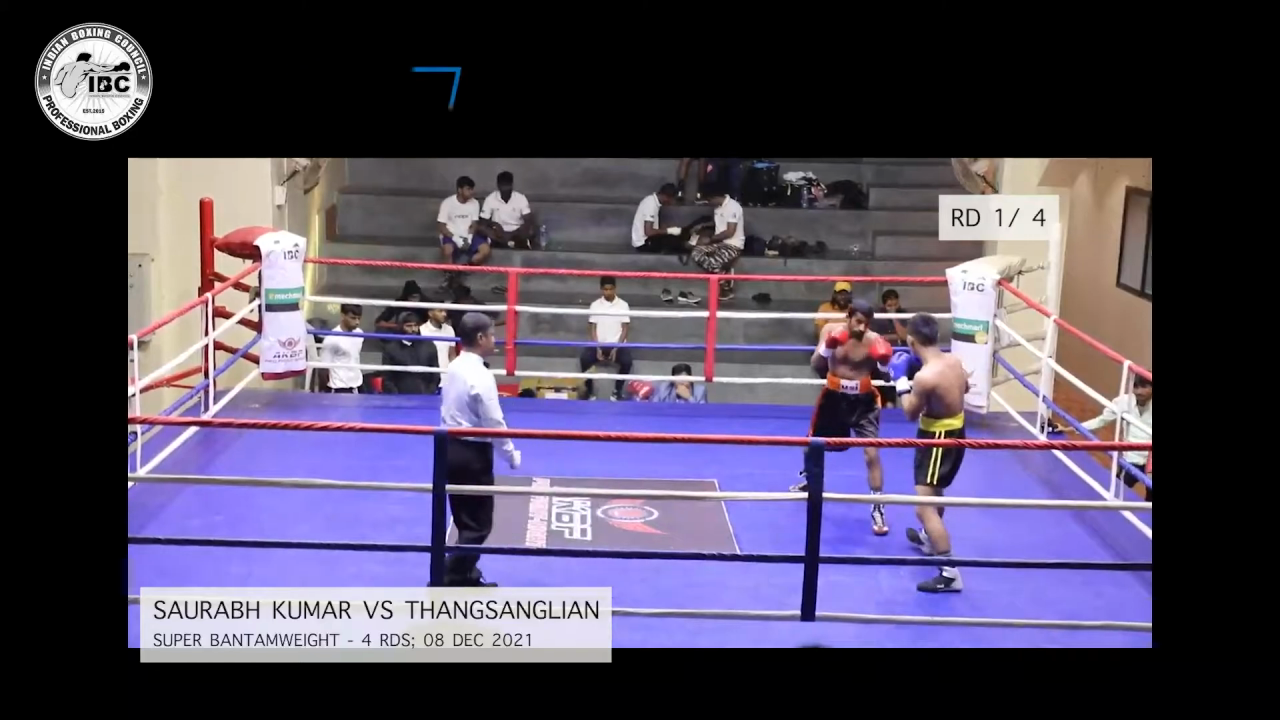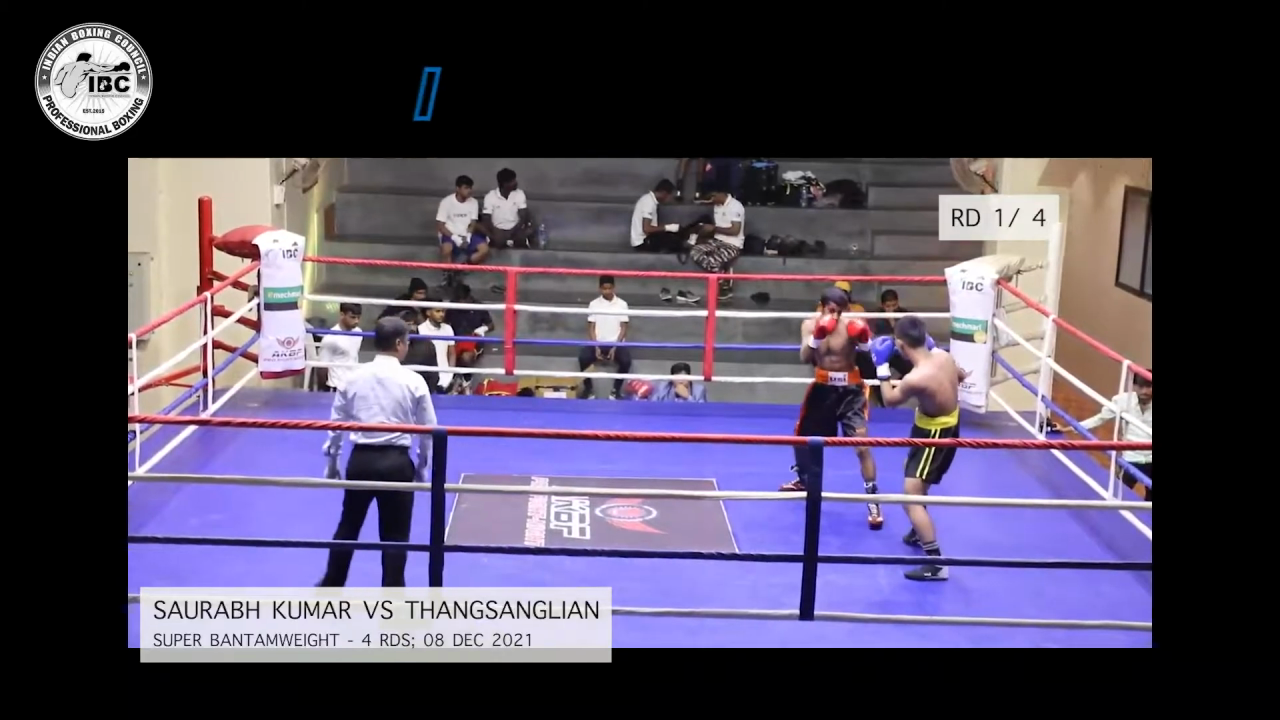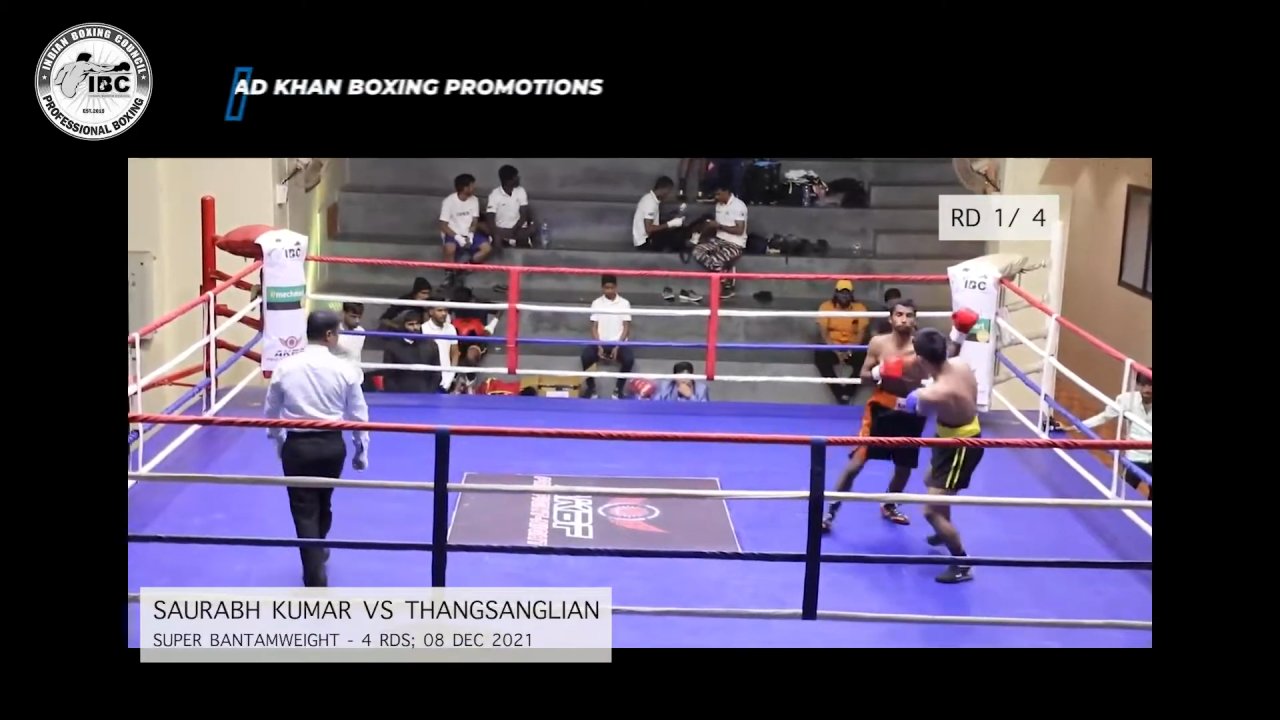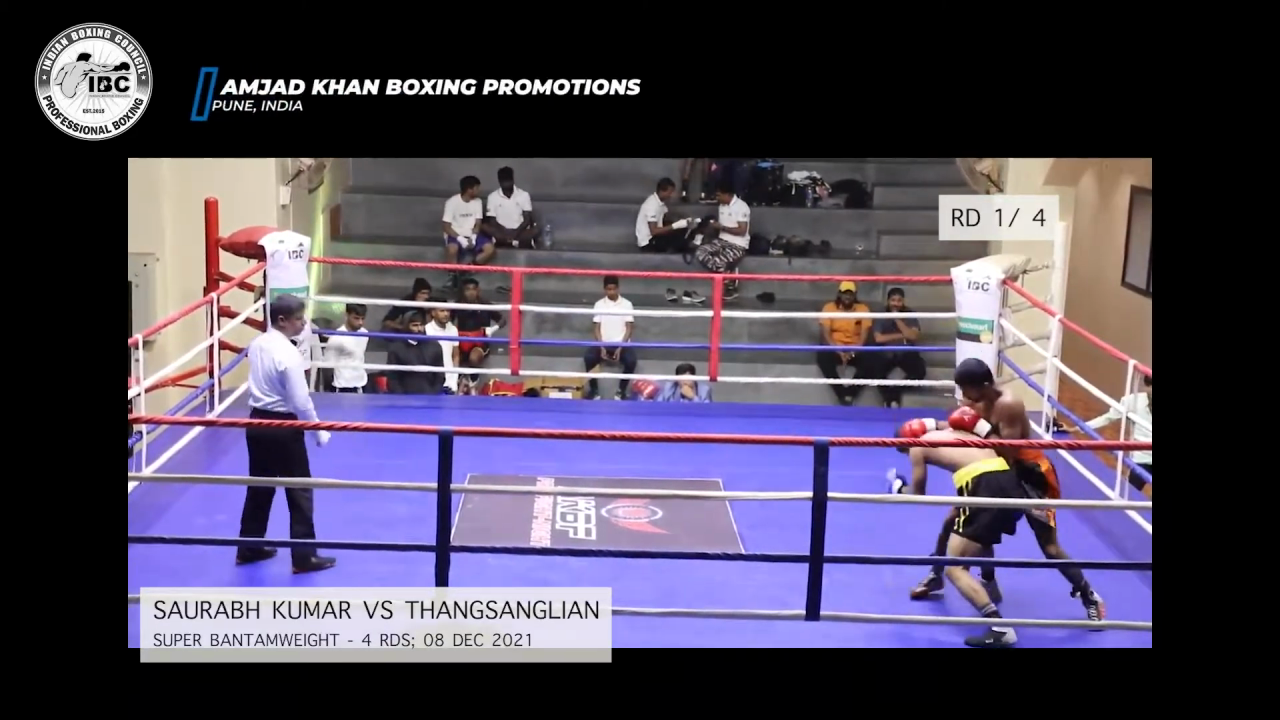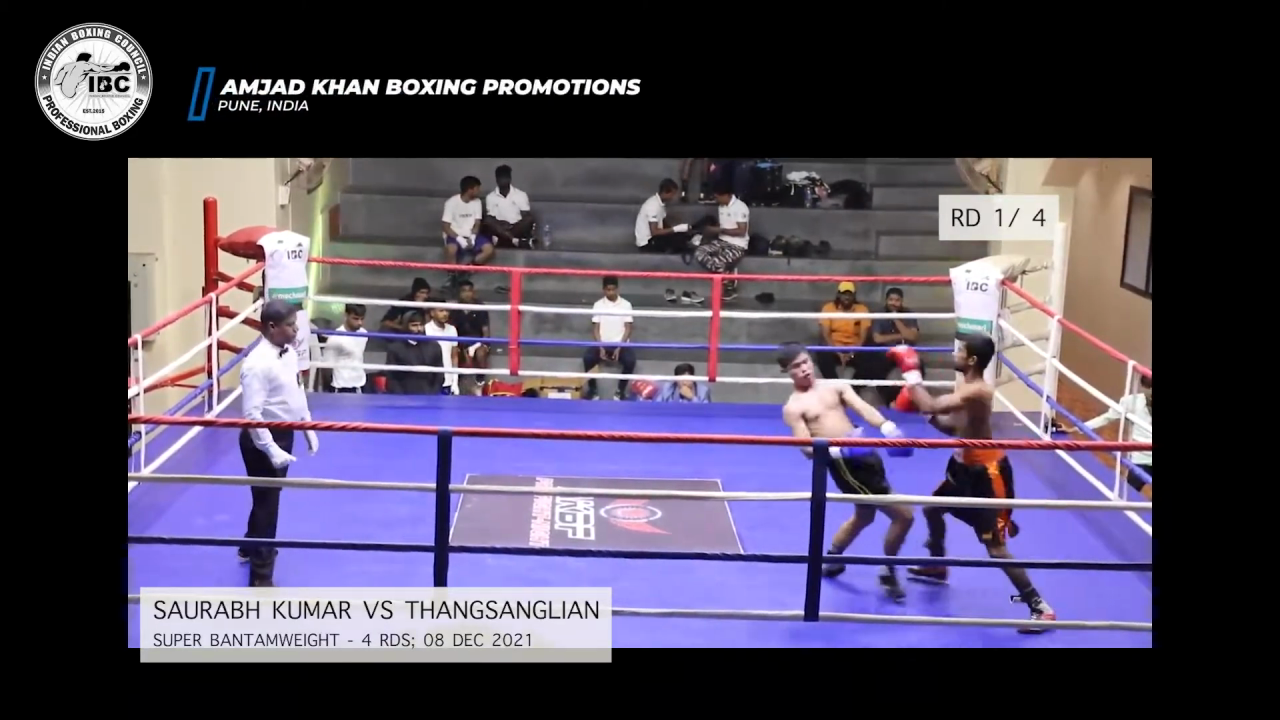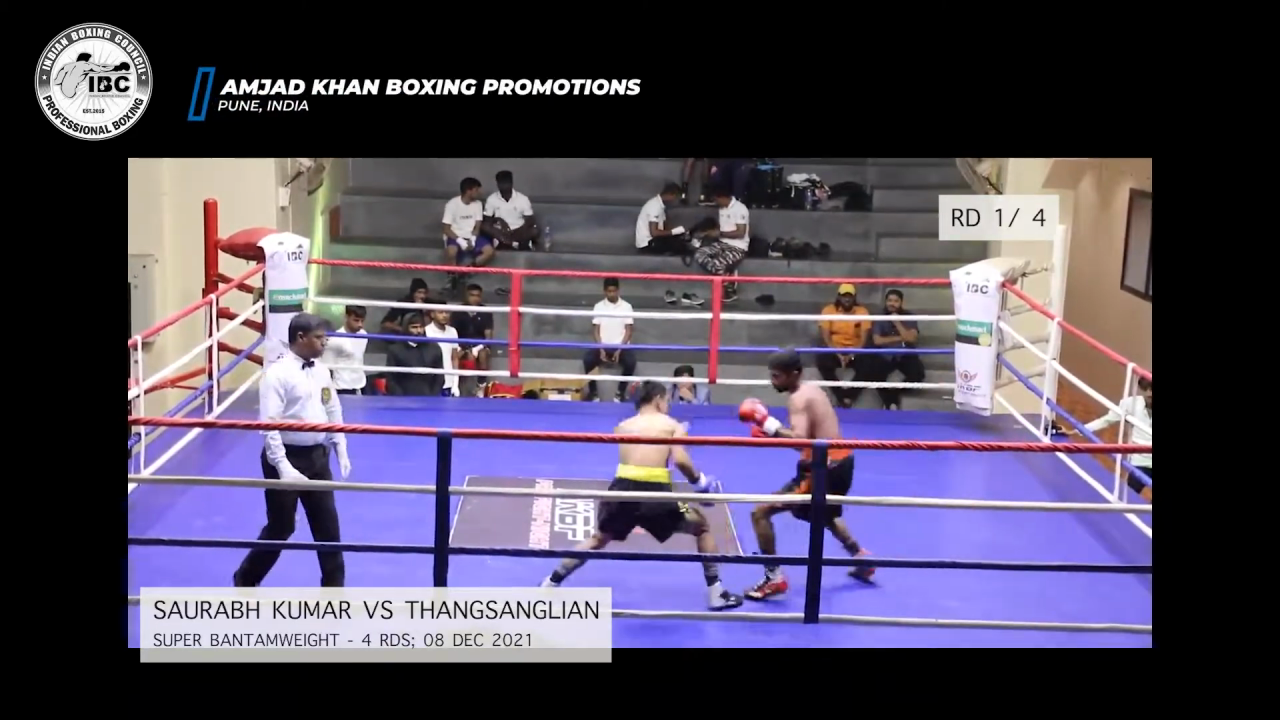
dt=0.7s
person 1, frame 1
left shoulder: (452, 368)
right shoulder: (480, 376)
right elbow: (494, 424)
right wrist: (512, 455)
left hip: (452, 451)
right hip: (473, 455)
left knee: (466, 521)
right knee: (476, 526)
left ankle: (466, 578)
right ankle: (447, 585)
person 1, frame 2
left shoulder: (353, 377)
right shoulder: (413, 381)
left elbow: (336, 423)
right elbow: (428, 428)
left wrist: (331, 461)
right wrist: (423, 465)
left hip: (361, 460)
right hip: (396, 462)
left knee: (348, 527)
right knee: (395, 536)
left ankle: (331, 586)
person 1, frame 3
left shoulder: (285, 368)
right shoulder: (344, 370)
left elbow: (270, 412)
right elbow: (358, 415)
left wrist: (279, 441)
right wrist: (361, 451)
left hip: (298, 446)
right hip: (332, 445)
left knee: (305, 512)
right knee: (321, 505)
left ankle: (317, 580)
right ankle: (316, 559)
person 1, frame 4
left shoulder: (257, 345)
right shoulder: (288, 353)
right elbow: (300, 400)
right wrist: (319, 431)
left hip: (257, 423)
right hip: (283, 426)
left knee: (259, 487)
right knee: (299, 490)
left ankle: (249, 548)
right ankle: (305, 556)
person 1, frame 5
left shoulder: (289, 354)
right shoulder: (258, 363)
left elbow: (298, 394)
right elbow: (252, 413)
left wrist: (309, 429)
right wrist: (271, 450)
left hip: (284, 434)
right hip: (265, 441)
left knee: (270, 499)
right knee: (267, 502)
left ankle: (252, 546)
right ankle: (261, 576)
person 1, frame 6
left shoulder: (321, 371)
right shoulder: (277, 375)
left elbow: (334, 413)
right elbow: (268, 425)
left wrist: (341, 450)
right wrist: (283, 466)
left hip: (317, 457)
right hip: (287, 459)
left knee: (328, 526)
right knee: (280, 528)
left ankle: (333, 589)
right ankle: (245, 580)
person 2, frame 1
left shoulder: (873, 339)
right shoulder: (830, 331)
right elbow: (815, 365)
left wrist: (885, 362)
right wrist: (826, 346)
left hip: (863, 398)
right hip: (834, 395)
left knee: (871, 454)
left ankle: (877, 510)
right ankle: (811, 484)
person 2, frame 2
left shoulder: (850, 326)
right shoulder: (809, 325)
right elbow: (805, 358)
left wrist: (864, 341)
right wrist: (816, 335)
left hip: (850, 390)
right hip: (823, 388)
left knee: (862, 446)
right knee: (801, 439)
left ankle: (872, 501)
right ankle: (804, 481)
person 2, frame 3
right shoulder: (879, 343)
right elbow: (864, 376)
right wrist: (878, 374)
left hip: (909, 413)
right hip: (882, 408)
left knee: (904, 467)
right knee: (856, 464)
left ankle: (888, 506)
right ankle: (832, 509)
person 2, frame 4
left shoulder: (1009, 405)
right shoulder: (977, 403)
left elbow: (1009, 450)
right elbow: (963, 429)
left wrist: (981, 428)
right wrist: (931, 426)
left hip: (1031, 472)
left knee: (1049, 548)
right knee: (954, 521)
left ankle: (1089, 597)
right ankle: (935, 577)
person 2, frame 5
left shoulder: (975, 392)
right shoulder: (969, 387)
left elbow: (931, 407)
right elbow: (951, 427)
left wrist: (911, 372)
right wrist: (935, 415)
left hip: (986, 473)
right hip: (966, 467)
left knee: (995, 548)
right knee: (931, 510)
left ankle: (1041, 607)
right ankle: (936, 566)
person 2, frame 6
left shoulder: (798, 398)
right shoulder: (813, 391)
left elbow: (798, 438)
left wrist: (767, 423)
right wrist: (771, 429)
left hip: (824, 467)
right hip: (841, 463)
left knee: (760, 514)
right knee: (826, 517)
left ankle: (774, 579)
right ankle: (862, 561)
person 3, frame 1
left shoulder: (924, 377)
right shoulder: (953, 360)
left elbow: (911, 413)
right elbow: (964, 388)
left wrist: (900, 379)
left hip: (938, 439)
right hip: (953, 434)
left knee: (925, 508)
right knee: (932, 494)
left ankle: (950, 574)
right ankle: (928, 539)
person 3, frame 2
left shoulder: (916, 379)
right shoulder: (943, 356)
left elbow: (890, 400)
right elbow: (960, 376)
left wrist: (881, 365)
right wrist: (932, 346)
left hip: (933, 435)
right hip: (947, 429)
left knee: (912, 499)
right knee: (917, 486)
left ankle: (936, 564)
right ankle: (919, 533)
person 3, frame 3
left shoulder: (935, 394)
right shoulder: (961, 366)
left elbow: (920, 410)
left hip: (959, 448)
right hip: (959, 440)
left knee: (932, 512)
right knee: (932, 483)
left ankle: (962, 565)
right ankle: (947, 535)
person 3, frame 4
left shoulder: (920, 446)
right shoulder: (953, 433)
left elbow: (917, 491)
left wrist: (899, 486)
left hip: (979, 484)
right hip: (1008, 480)
left knee: (953, 568)
left ankle: (1001, 628)
person 3, frame 5
left shoulder: (835, 387)
right shoulder: (793, 407)
left elbow: (863, 409)
right elbow: (808, 448)
left wrist: (887, 428)
right wrist: (837, 452)
left hip: (864, 453)
right hip: (845, 463)
left knee: (864, 516)
right knee: (904, 516)
left ankle: (829, 561)
right ankle: (889, 575)
person 3, frame 6
left shoulder: (623, 426)
right shoulder: (671, 425)
right elbow: (682, 461)
right wrist: (700, 481)
left hip: (621, 489)
right hip: (654, 492)
left knee: (597, 540)
right knee: (702, 527)
left ankle: (552, 583)
right ankle: (717, 593)
